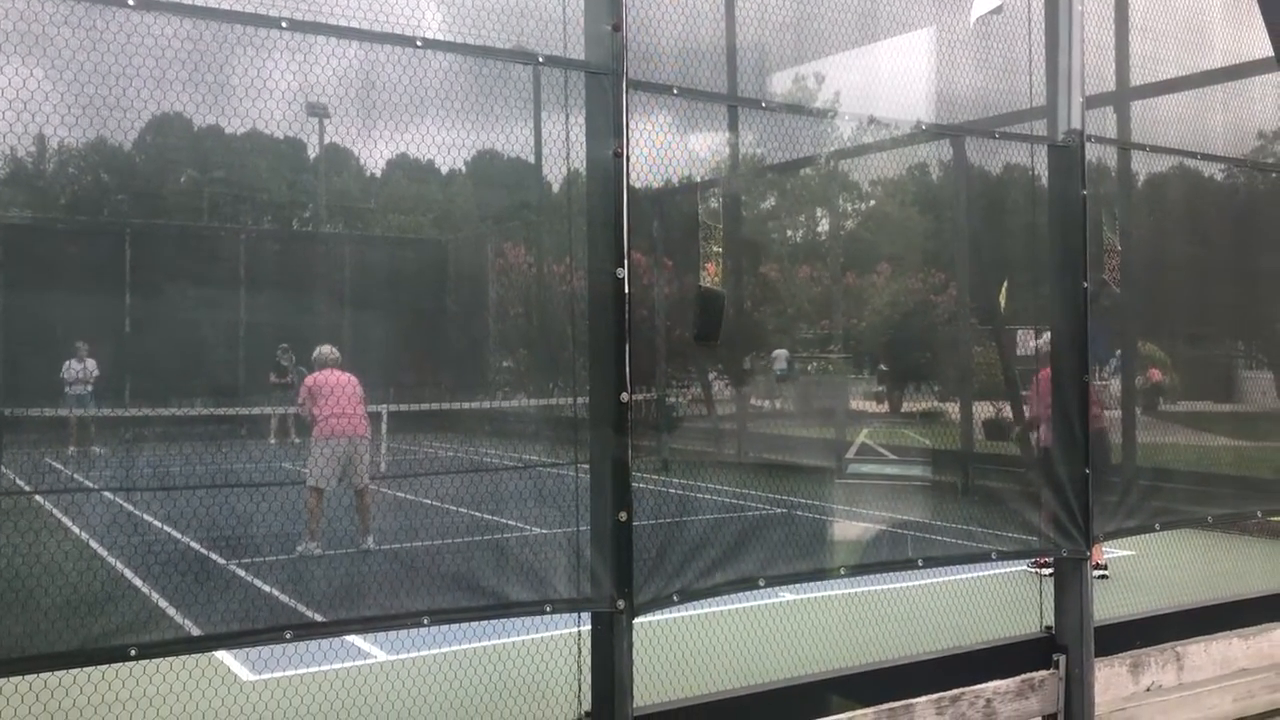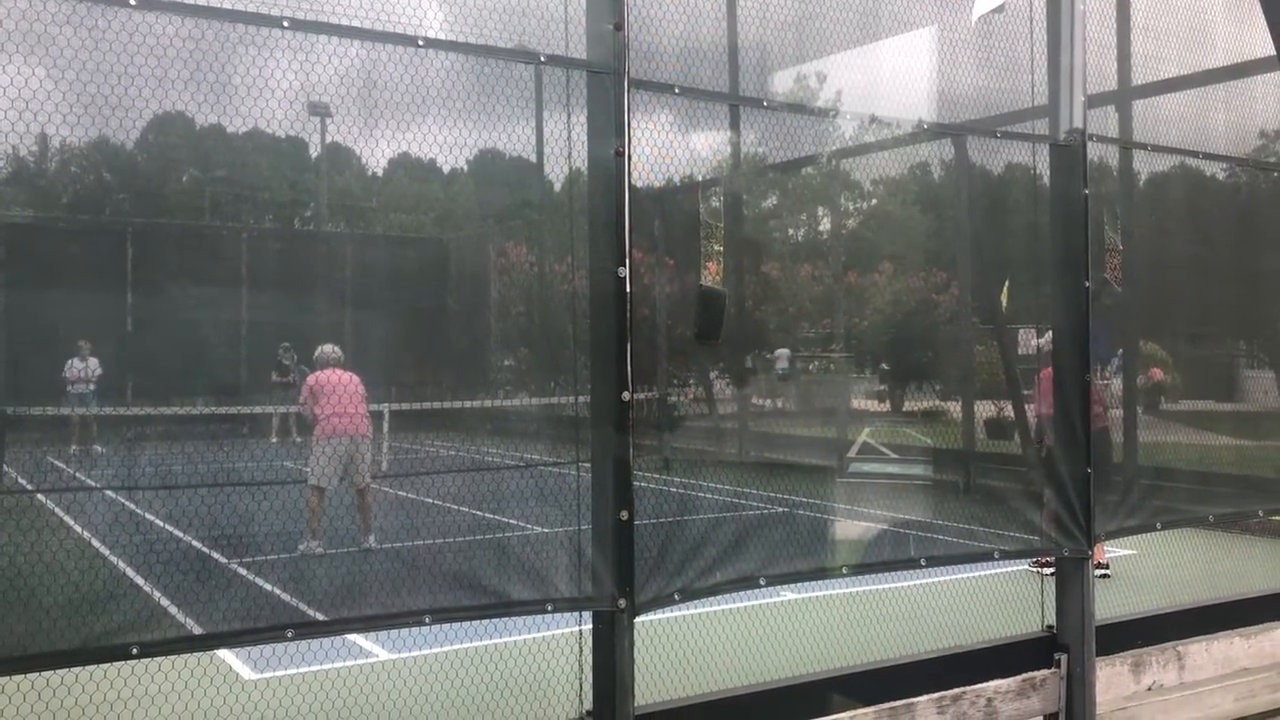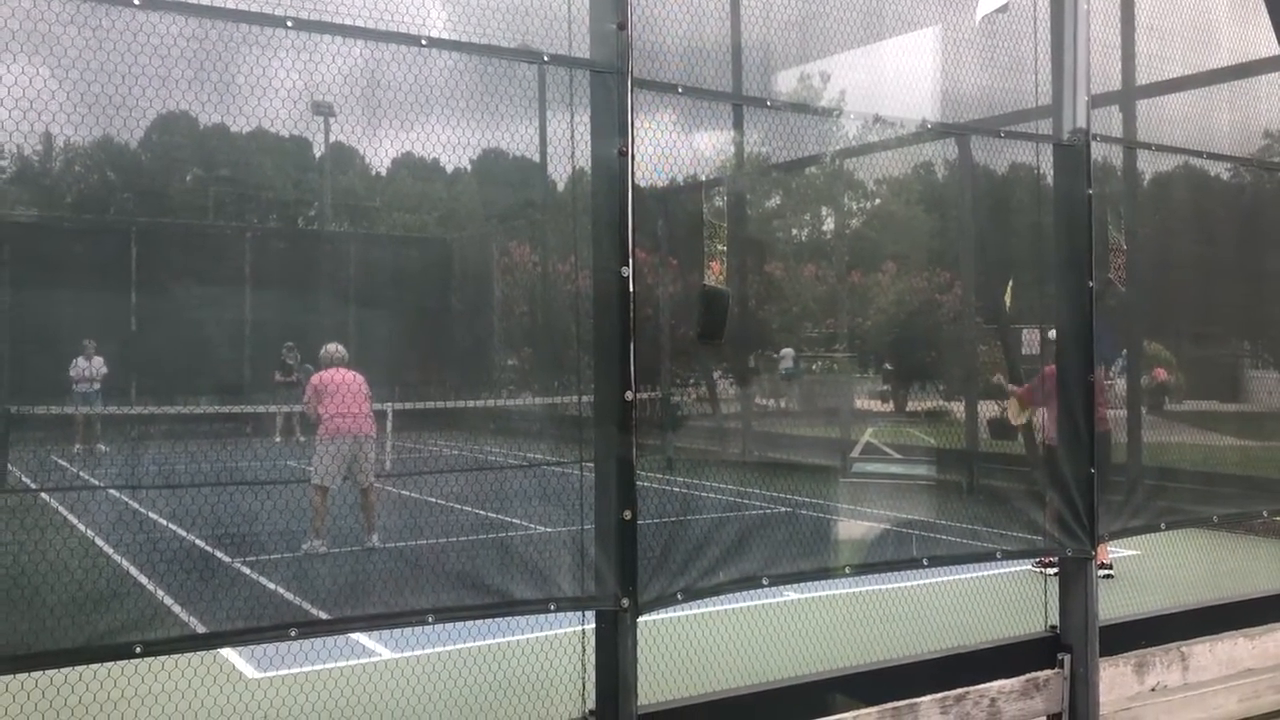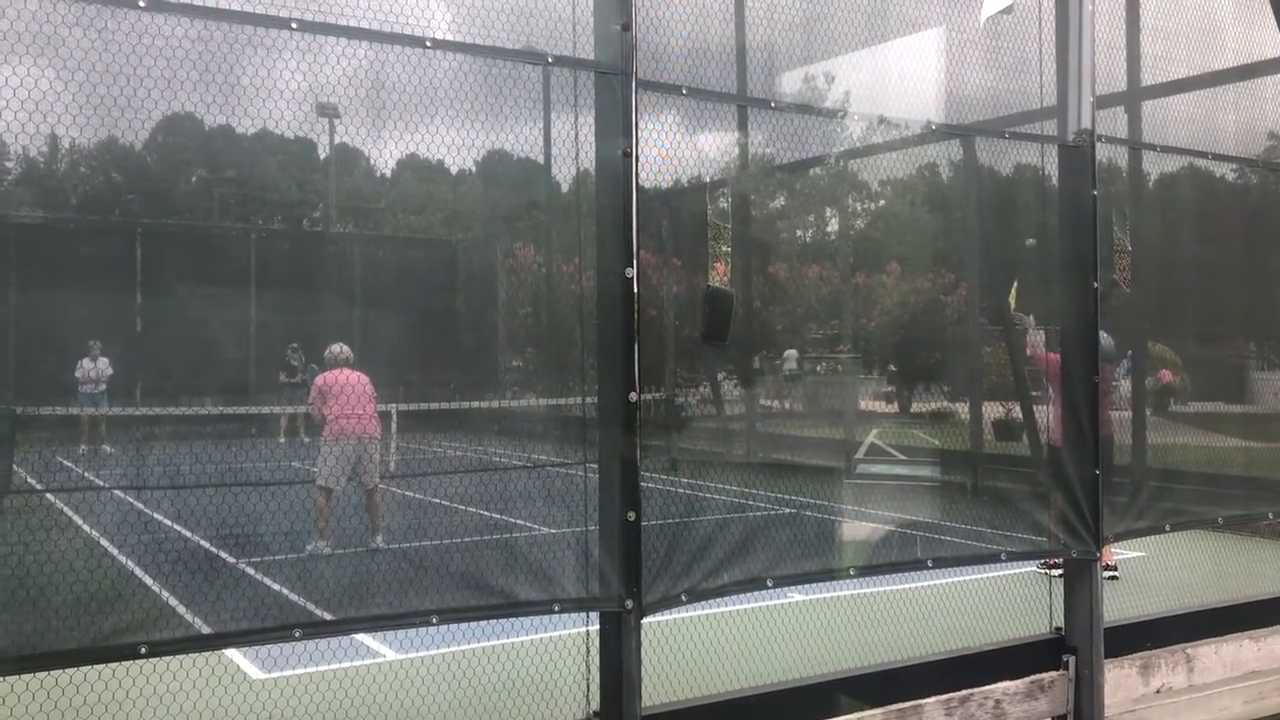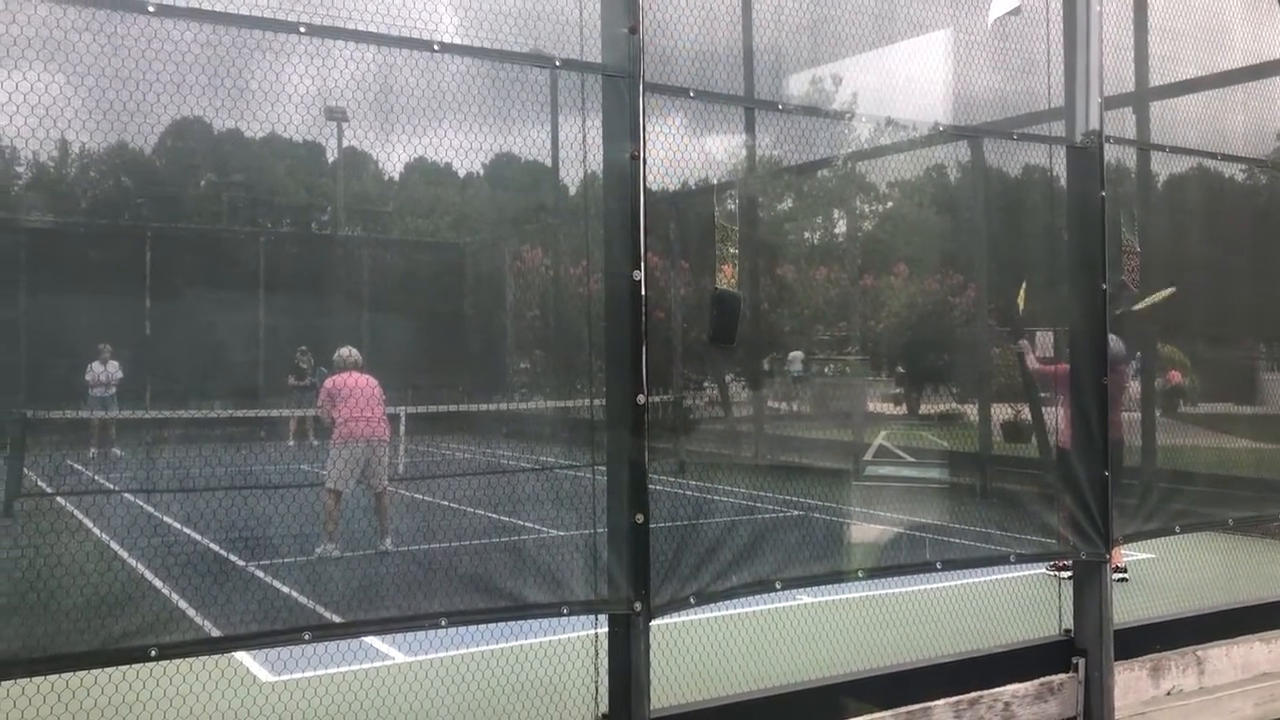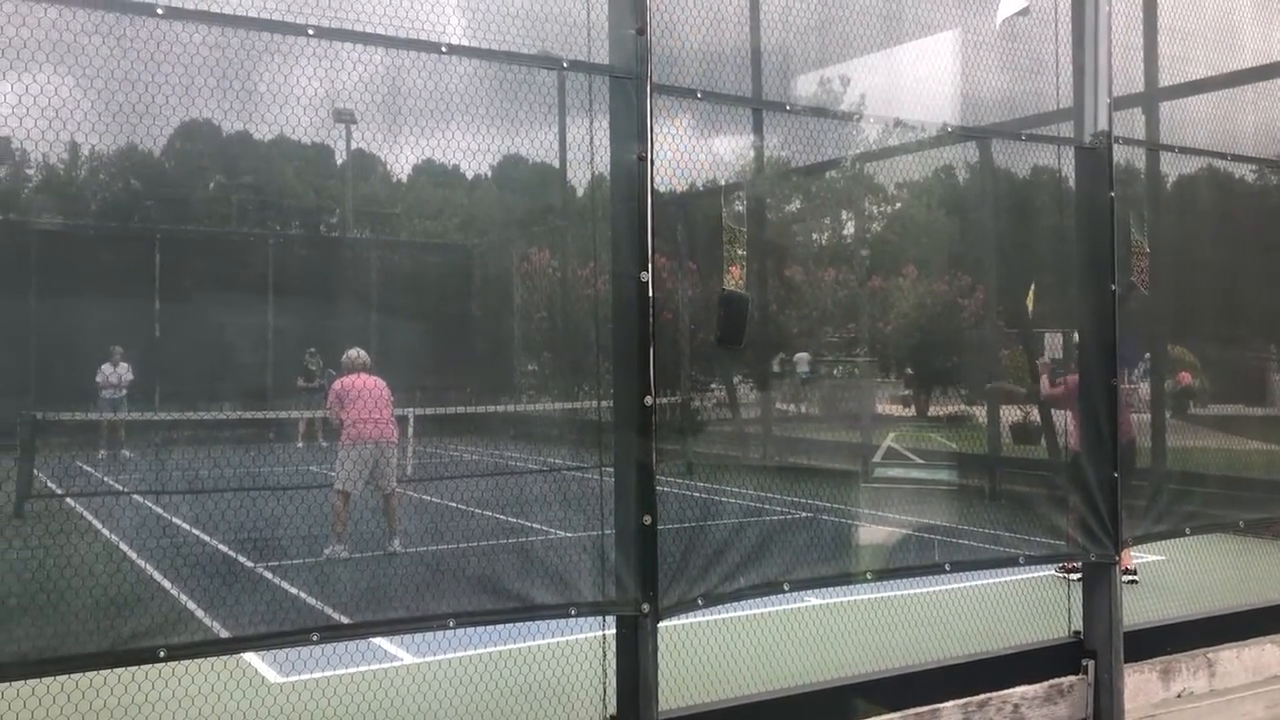
dt=0.3s
person 1, frame 1
left shoulder: (1043, 377)
left elbow: (1038, 417)
right elbow: (1096, 408)
left wrist: (1021, 431)
right hip: (1095, 438)
left ankle: (1047, 558)
right ankle: (1097, 559)
person 1, frame 2
left shoulder: (1046, 376)
left elbow: (1045, 416)
right elbow: (1102, 408)
left wrist: (1037, 442)
right hip: (1097, 438)
left ankle: (1048, 558)
right ankle: (1099, 558)
person 1, frame 3
left shoulder: (1052, 374)
right shoulder: (1097, 373)
left elbow: (1024, 396)
left wrist: (1004, 385)
right hip: (1098, 439)
left ankle: (1051, 558)
right ankle: (1102, 558)
person 1, frame 4
left shoulder: (1063, 367)
right shoulder: (1105, 372)
left elbow: (1035, 351)
left wrist: (1031, 328)
left hip: (1066, 445)
right hip: (1101, 442)
left ankle: (1056, 559)
right ankle: (1107, 559)
person 1, frame 5
left shoulder: (1073, 375)
right shoulder: (1118, 376)
left elbow: (1036, 369)
left wrist: (1027, 352)
right hip: (1111, 446)
left ankle: (1065, 562)
right ankle: (1117, 562)
person 1, frame 6
left shoulder: (1078, 383)
left elbow: (1047, 395)
left wrist: (1044, 373)
right hip: (1123, 448)
left ankle: (1075, 564)
right ankle: (1127, 564)
person 2, frame 1
left shoulder: (310, 380)
right shoulder: (352, 379)
left elbow: (307, 413)
left hip: (328, 434)
right hip: (359, 432)
left knee: (315, 488)
right knee: (362, 487)
left ankle: (312, 542)
right ankle: (367, 538)
person 2, frame 2
left shoulder: (312, 380)
right shoulder: (355, 378)
left elbow: (308, 413)
left hip: (330, 434)
right hip: (360, 432)
left knee: (317, 487)
right knee: (363, 486)
left ankle: (313, 541)
right ankle: (368, 537)
person 2, frame 3
left shoulder: (317, 379)
right shoulder: (359, 378)
left elbow: (311, 412)
left hip: (334, 433)
right hip: (364, 431)
left knee: (320, 487)
right knee: (366, 486)
left ankle: (317, 540)
right ankle: (372, 536)
person 2, frame 4
left shoulder: (322, 380)
right shoulder: (364, 379)
left elbow: (316, 413)
left hip: (338, 435)
right hip: (369, 433)
left knee: (324, 488)
right knee: (371, 487)
left ankle: (321, 541)
right ankle: (376, 537)
person 2, frame 5
left shoulder: (331, 383)
right shoulder: (373, 382)
left elbow: (326, 416)
left hip: (348, 437)
right hip: (378, 435)
left knee: (333, 491)
right knee: (380, 489)
left ankle: (330, 544)
right ankle: (385, 539)
person 2, frame 6
left shoulder: (339, 385)
right shoulder: (381, 383)
left elbow: (334, 418)
left hip: (356, 439)
right hip: (387, 438)
left knee: (341, 492)
right knee: (389, 491)
left ankle: (340, 545)
right ankle: (394, 541)
